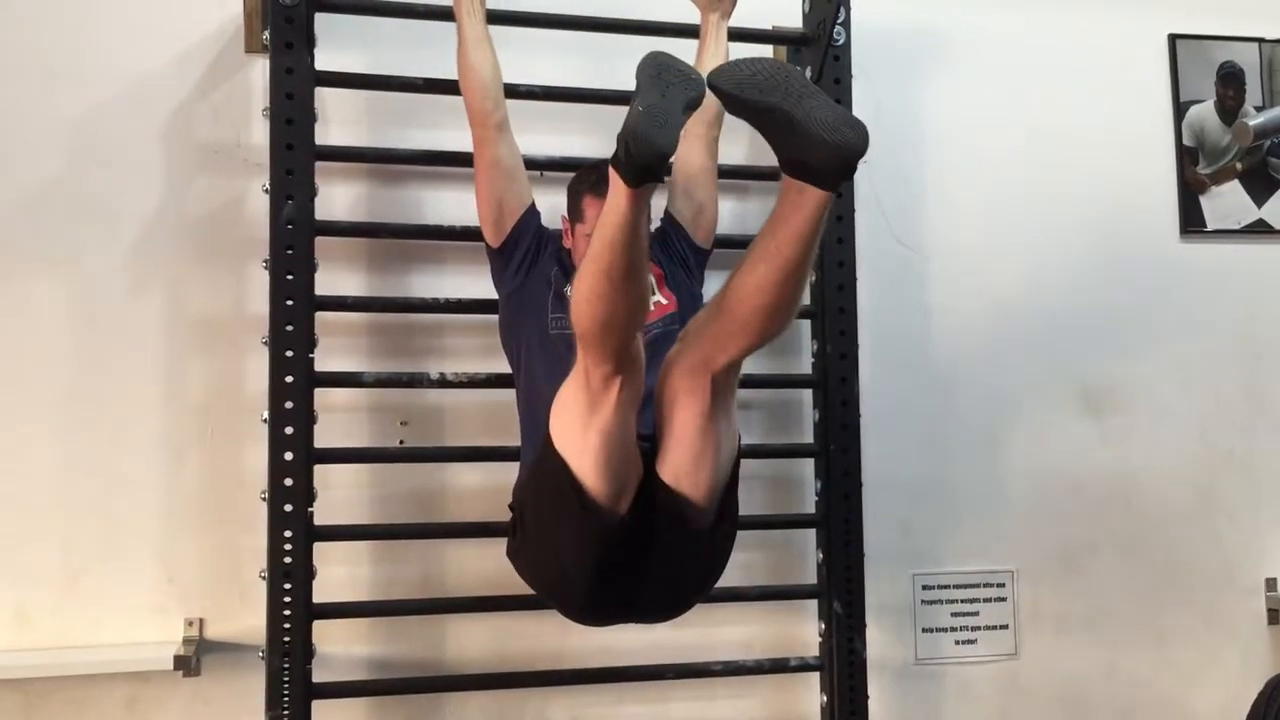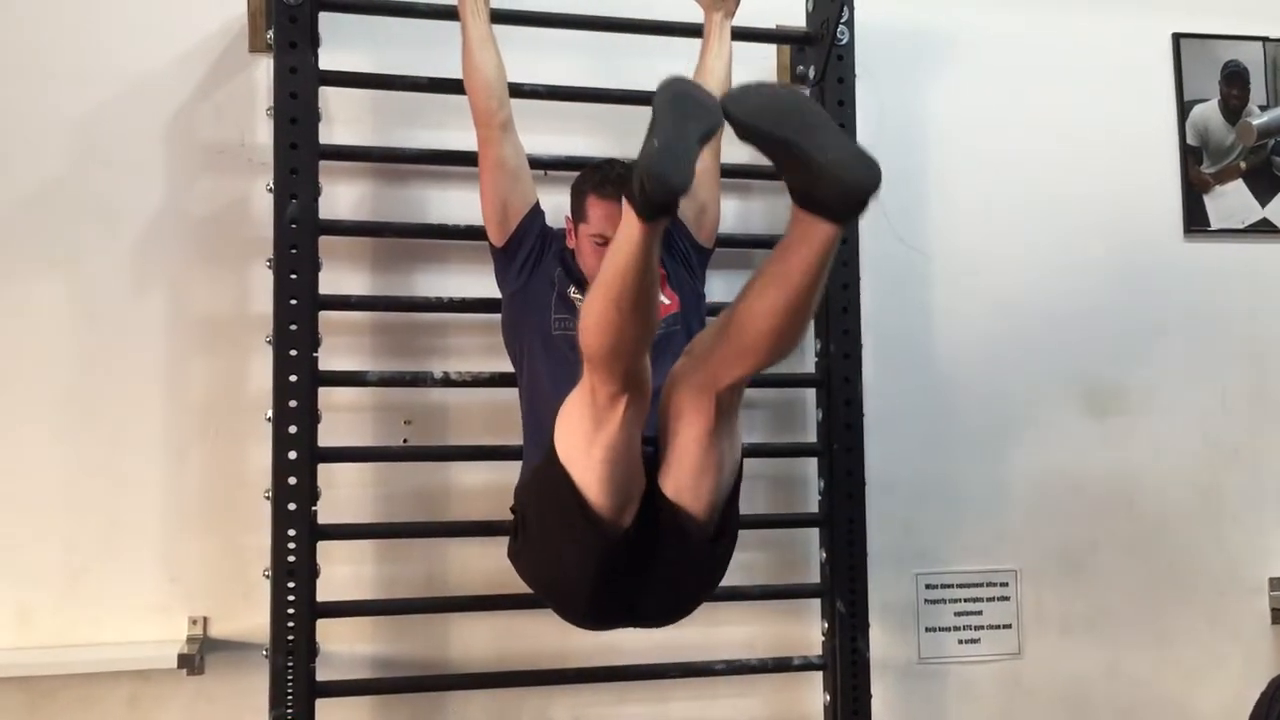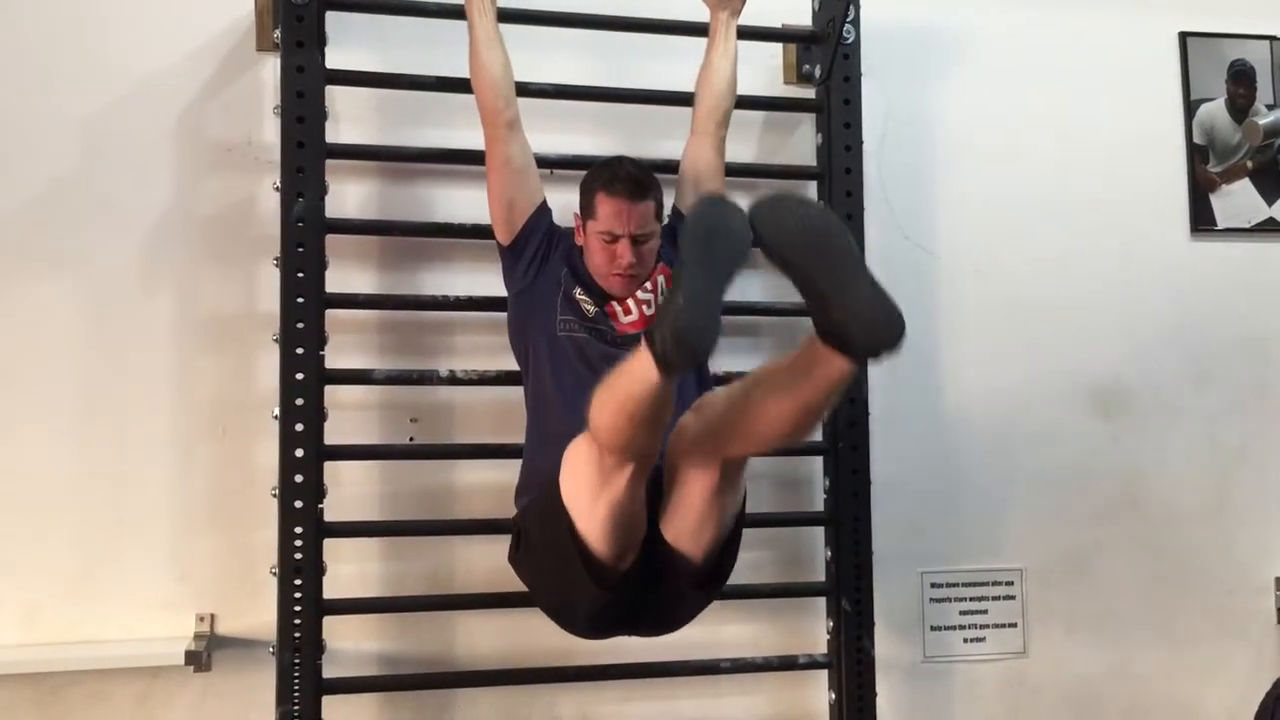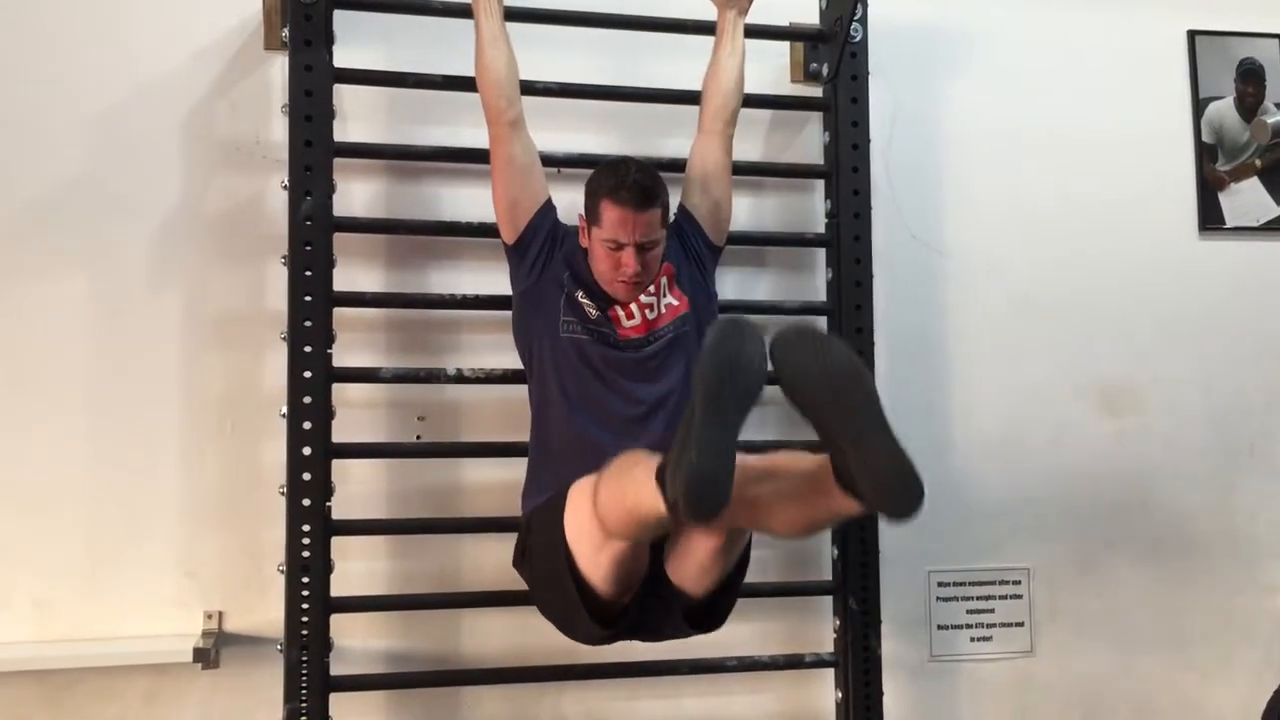
dt=0.3s
person 1, frame 1
left shoulder: (675, 264)
right shoulder: (531, 268)
left elbow: (702, 133)
right elbow: (490, 127)
left hip: (680, 543)
right hip: (575, 544)
left knee: (702, 354)
right knee: (608, 354)
person 1, frame 2
left shoulder: (677, 266)
right shoulder: (534, 271)
left elbow: (709, 137)
right elbow: (494, 127)
left hip: (677, 552)
right hip: (578, 550)
left knee: (704, 375)
right knee: (616, 371)
left ankle: (823, 205)
person 1, frame 3
left shoulder: (679, 261)
right shoulder: (542, 270)
left elbow: (710, 130)
right elbow: (502, 126)
left hip: (680, 563)
right hip: (575, 553)
left knee: (708, 424)
right knee: (617, 412)
left ankle: (843, 337)
right ankle: (674, 344)
person 1, frame 4
left shoulder: (688, 264)
right shoulder: (546, 269)
left elbow: (716, 129)
right elbow: (506, 125)
right hip: (581, 560)
left knee: (728, 486)
right knee: (630, 477)
left ankle: (859, 473)
right ankle: (688, 477)
